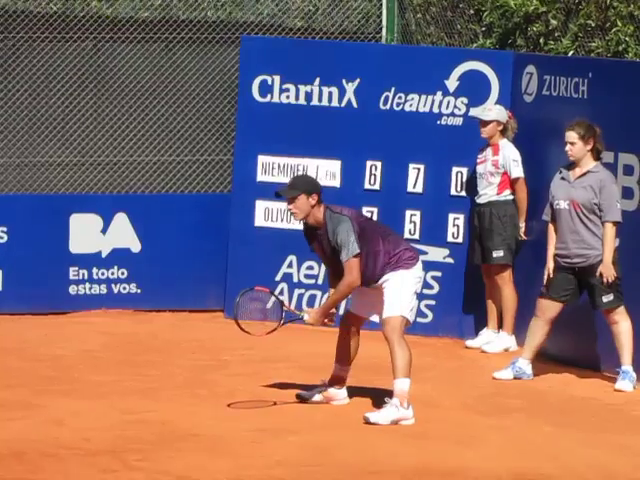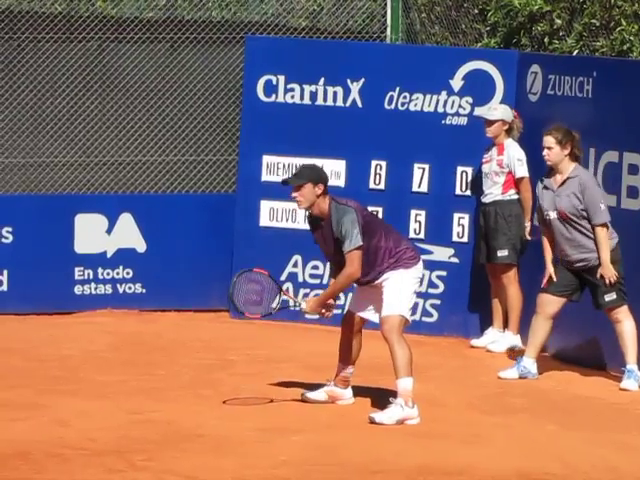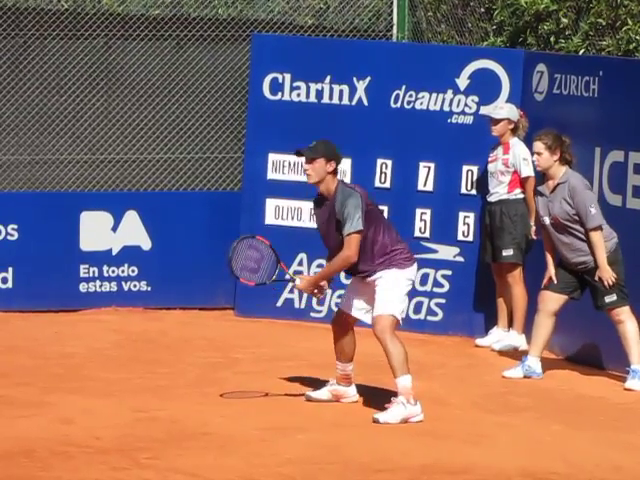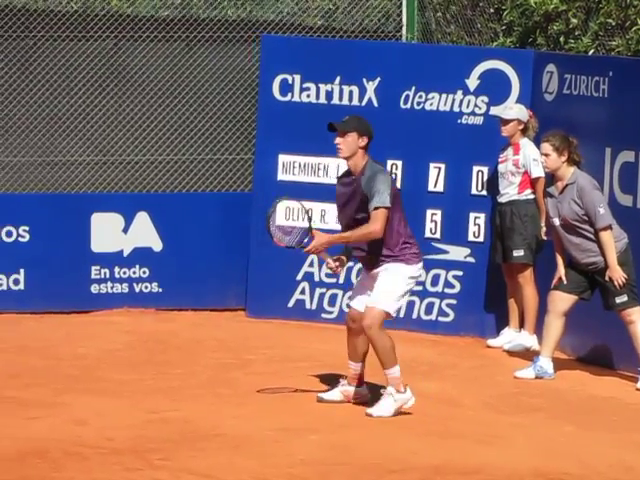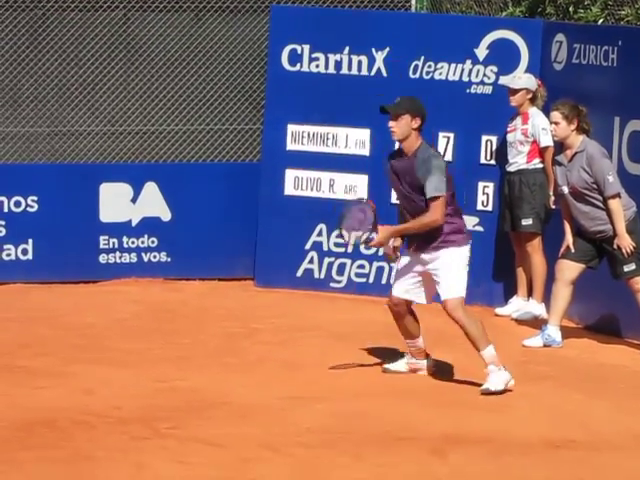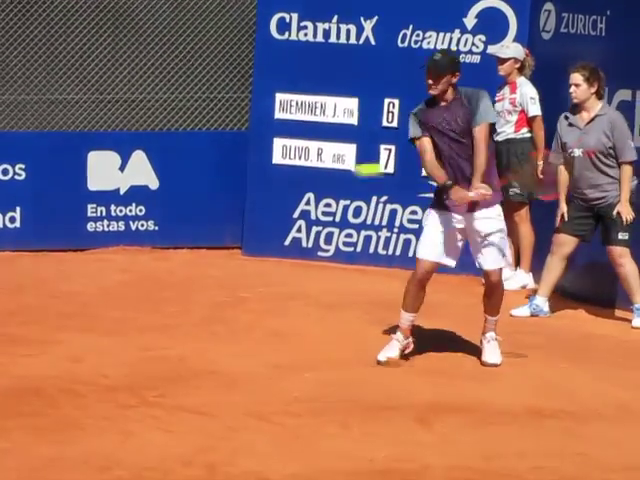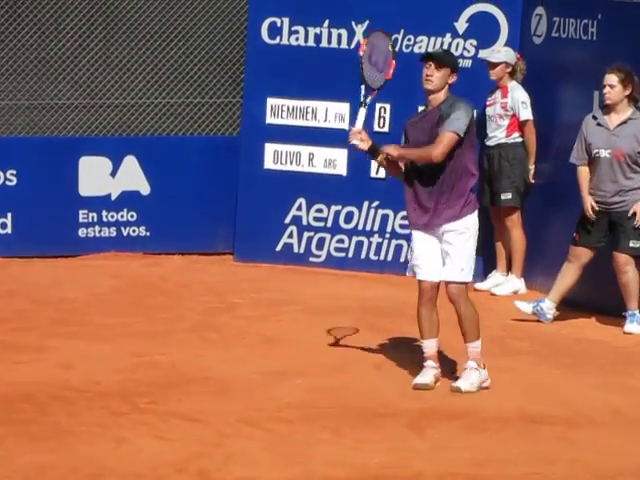
dt=0.5s
person 1, frame 1
left shoulder: (341, 223)
right shoulder: (311, 230)
left elbow: (352, 279)
right elbow: (335, 268)
left wrist: (322, 311)
right wrist: (329, 305)
left hip: (402, 268)
right hip: (373, 274)
left knee: (392, 329)
right knee: (348, 324)
left ankle: (401, 405)
right ankle: (336, 387)
person 1, frame 2
left shoulder: (346, 214)
right shoulder: (315, 220)
left elbow: (353, 270)
right elbow: (337, 261)
left wrist: (320, 300)
right wrist: (330, 297)
left hip: (401, 267)
right hip: (372, 273)
left knee: (391, 328)
right knee: (350, 323)
left ankle: (406, 404)
right ankle: (341, 387)
person 1, frame 3
left shoulder: (351, 198)
right shoulder: (320, 202)
left elbow: (350, 253)
right elbow: (334, 245)
left wrist: (314, 279)
right wrist: (325, 278)
left hip: (394, 267)
right hip: (366, 273)
left knee: (383, 328)
right knee: (340, 322)
left ankle: (408, 402)
right ankle: (343, 385)
person 1, frame 4
left shoulder: (378, 176)
right shoulder: (344, 180)
left elbow: (376, 229)
left wrist: (329, 240)
right wrist: (344, 256)
left hip: (400, 262)
right hip: (374, 263)
left knee: (372, 322)
right knee: (354, 320)
left ankle: (398, 390)
right ankle: (354, 385)
person 1, frame 5
left shoulder: (432, 162)
right shoulder: (394, 161)
left elbow: (437, 216)
left wrist: (393, 231)
right wrist: (398, 236)
left hip: (449, 245)
right hip: (416, 247)
left knee: (453, 307)
right knee: (398, 304)
left ankle: (495, 368)
right ankle: (417, 357)
person 1, frame 6
left shoulder: (475, 100)
right shoulder: (418, 116)
left elbow: (481, 145)
right elbow: (429, 161)
left wrist: (477, 186)
right wrist: (450, 187)
left hip: (485, 206)
right hip: (444, 208)
left knee: (494, 277)
right knee: (421, 271)
left ankle: (489, 336)
right ankle: (403, 337)
person 1, frame 7
left shoulder: (458, 110)
right shoulder: (414, 121)
left elbow: (436, 153)
right elbow: (405, 171)
left wrist: (396, 153)
right wrist: (371, 148)
left hip: (457, 217)
right hip: (424, 220)
left knee: (456, 290)
right knee: (426, 290)
left ankle: (476, 366)
right ankle: (432, 364)
person 2, frame 1
left shoulder: (603, 178)
right shoulder: (559, 178)
left elbow: (610, 222)
left wrist: (607, 260)
right wrist: (550, 257)
left hip: (596, 260)
right hip: (564, 261)
left knee: (615, 313)
right knee: (544, 310)
left ankle: (627, 372)
right ankle: (523, 365)
person 2, frame 2
left shoulder: (584, 181)
right shoulder: (543, 185)
left elbow: (600, 224)
right elbow: (545, 227)
left wrist: (605, 262)
right wrist: (549, 263)
left hip: (599, 259)
right hip: (566, 261)
left knee: (618, 312)
right knee: (544, 306)
right ankle: (528, 364)
person 2, frame 3
left shoulder: (575, 184)
right shoulder: (541, 189)
left elbow: (595, 226)
right elbow: (546, 230)
left wrist: (603, 265)
right wrist: (550, 264)
left hip: (601, 257)
right hip: (569, 261)
right knee: (545, 304)
right ankle: (532, 363)
person 2, frame 4
left shoulder: (583, 184)
right shoulder: (550, 190)
left elbow: (604, 226)
right elbow: (557, 232)
left wrist: (613, 265)
right wrist: (560, 264)
left hip: (611, 257)
right hip: (579, 262)
right knee: (555, 304)
right ankle: (543, 364)
person 2, frame 5
left shoulder: (592, 152)
right shoulder: (559, 158)
left elbow: (613, 194)
right elbow: (564, 200)
right wrist: (568, 233)
left hip: (620, 226)
right hip: (587, 230)
right knee: (562, 272)
right ankle: (551, 332)
person 2, frame 6
left shoulder: (613, 119)
right shoulder: (564, 121)
right elbow: (561, 164)
right wrist: (562, 201)
left hip: (614, 198)
right hip: (581, 199)
left knee: (618, 254)
right knee: (558, 246)
right ankle: (540, 302)
person 2, frame 7
right shoulder: (591, 121)
right elbow: (581, 162)
right wrist: (585, 196)
right hip: (597, 205)
right knee: (576, 256)
right ankle: (546, 307)
person 3, frame 1
left shoulder: (507, 150)
right shoulder: (484, 152)
left elbow: (520, 188)
right elbow: (482, 185)
left wrist: (521, 223)
right wrist: (481, 212)
left hip: (501, 213)
right hip: (482, 213)
left knee: (503, 277)
right knee: (488, 276)
left ankle: (507, 336)
right ankle: (491, 330)
person 3, frame 2
left shoulder: (512, 150)
right shoulder: (489, 152)
left elbow: (525, 187)
right elbow: (488, 184)
left wrist: (526, 222)
right wrist: (486, 212)
left hip: (506, 212)
right hip: (488, 212)
left knee: (508, 276)
right knee: (493, 275)
left ankle: (513, 335)
right ankle: (496, 330)
person 3, frame 3
left shoulder: (518, 149)
right shoulder: (495, 151)
left elbow: (530, 187)
right elbow: (494, 183)
left wrist: (532, 222)
right wrist: (492, 211)
left hip: (512, 212)
right hip: (493, 211)
left knee: (513, 276)
right knee: (499, 275)
left ankle: (518, 335)
right ankle: (501, 329)
person 3, frame 4
left shoulder: (528, 149)
right shoulder: (505, 151)
left elbow: (540, 187)
right elbow: (504, 184)
left wrist: (543, 222)
right wrist: (502, 212)
left hip: (522, 212)
right hip: (504, 212)
left knee: (524, 276)
right knee: (510, 276)
left ankle: (529, 335)
right ankle: (513, 330)
person 3, frame 5
left shoulder: (537, 119)
right shoulder: (514, 120)
left elbow: (549, 156)
right elbow: (513, 153)
left wrist: (550, 191)
right wrist: (511, 180)
left hip: (531, 181)
right hip: (512, 181)
left knee: (532, 245)
right knee: (518, 244)
left ankle: (537, 303)
right ankle: (521, 298)
person 3, frame 6
left shoulder: (525, 88)
right shoulder: (502, 90)
left elbow: (538, 126)
right elbow: (500, 123)
left wrist: (539, 160)
right wrist: (496, 150)
left hip: (519, 151)
right hip: (501, 150)
left knee: (520, 214)
right knee: (507, 214)
left ankle: (525, 273)
right ankle: (509, 268)
person 3, frame 7
left shoulder: (517, 93)
right shoulder: (493, 94)
left elbow: (529, 130)
right elbow: (491, 127)
left wrist: (530, 165)
right wrist: (489, 156)
left hip: (510, 155)
right hip: (491, 155)
left knee: (511, 220)
right knee: (497, 219)
left ankle: (517, 279)
right ankle: (500, 273)
